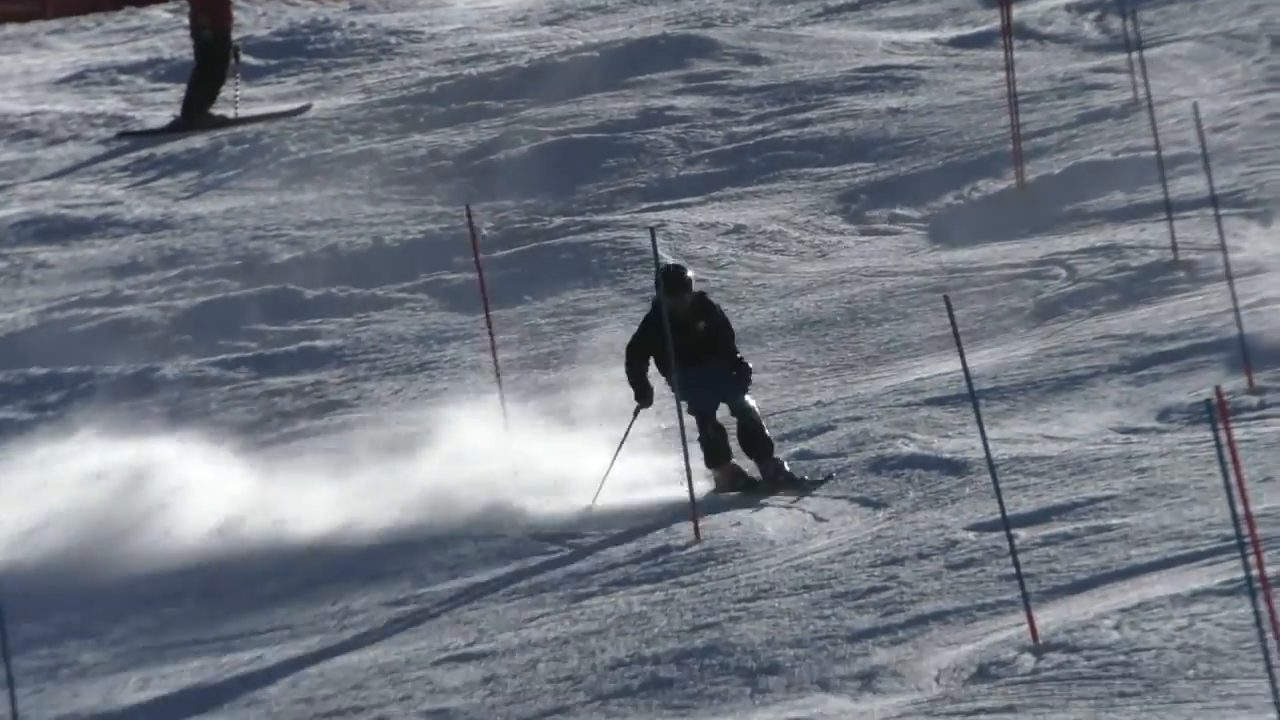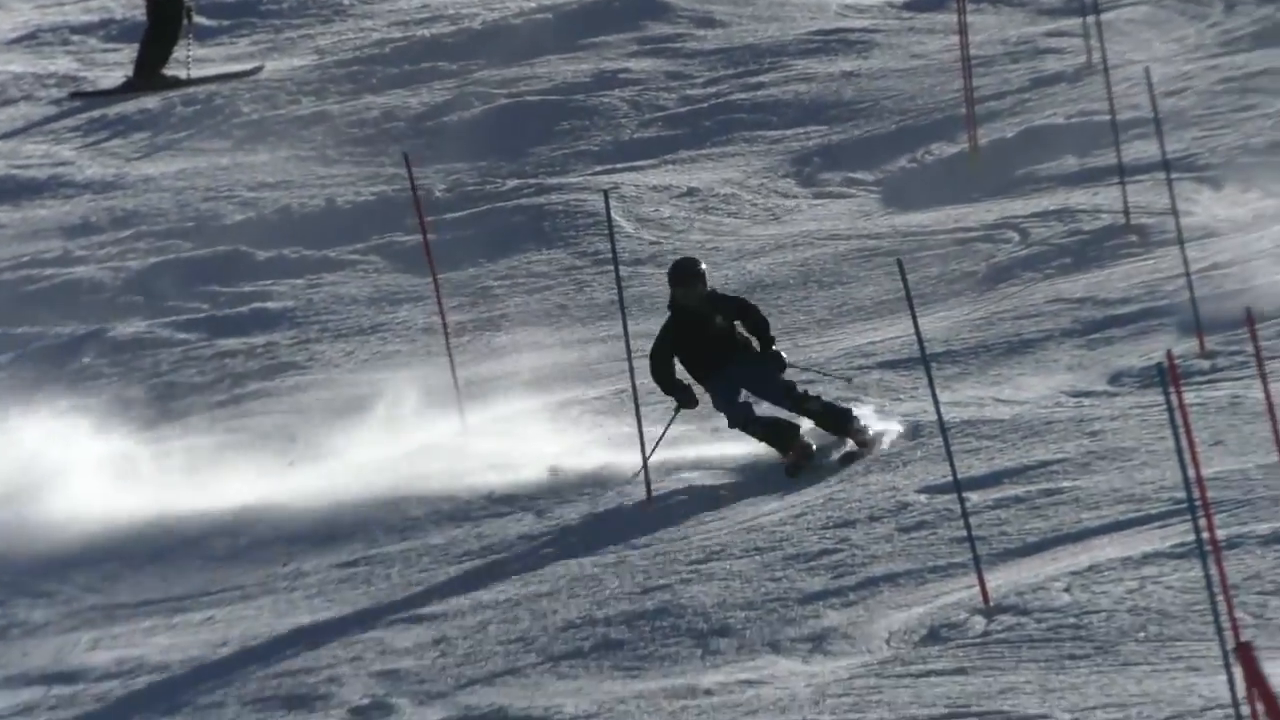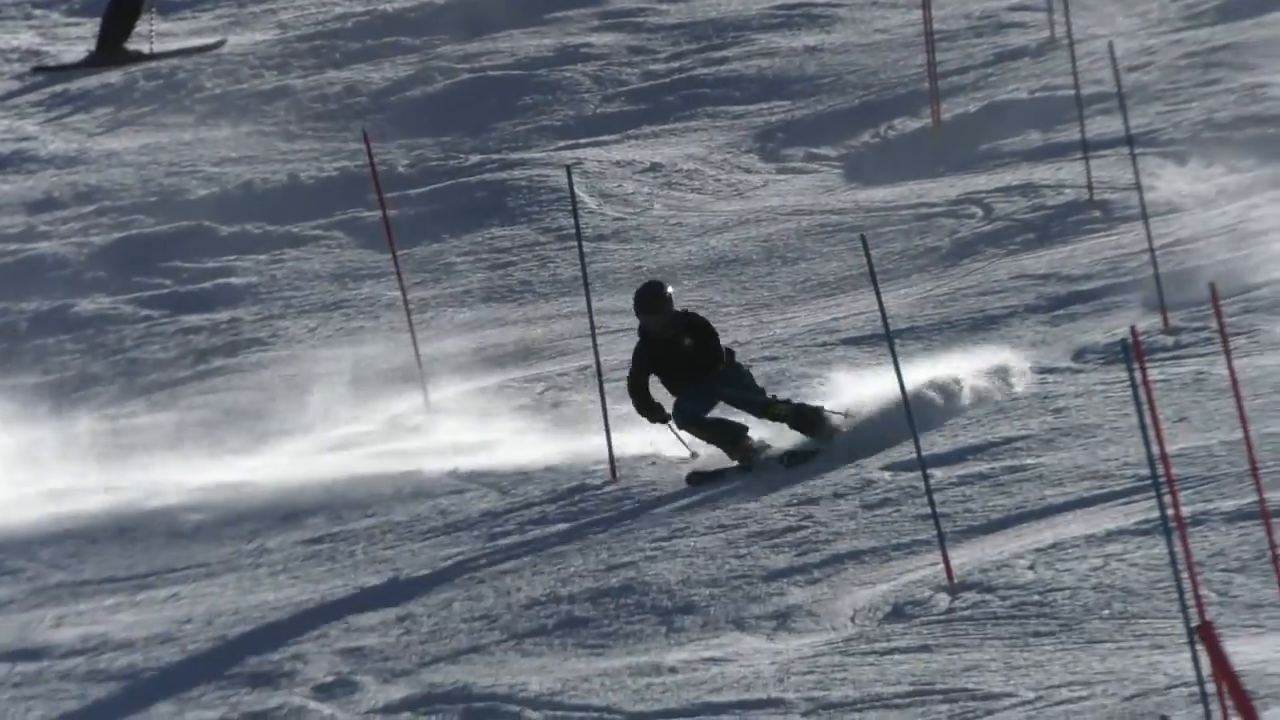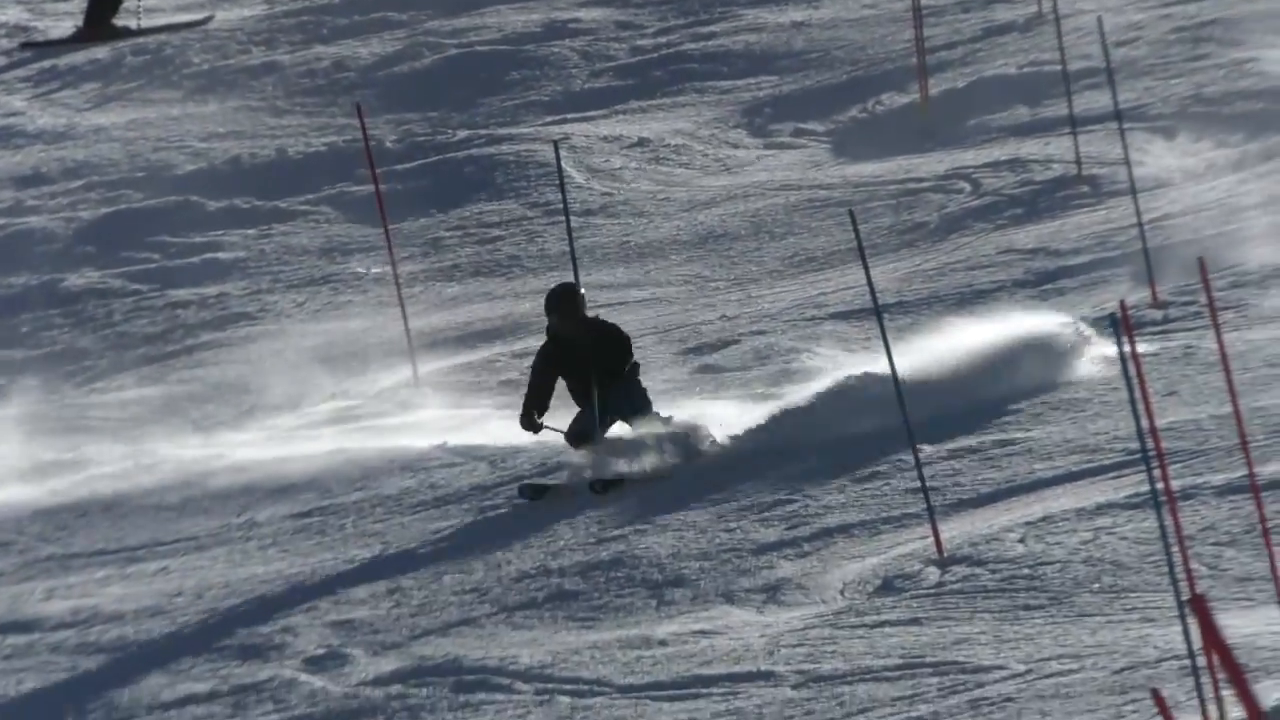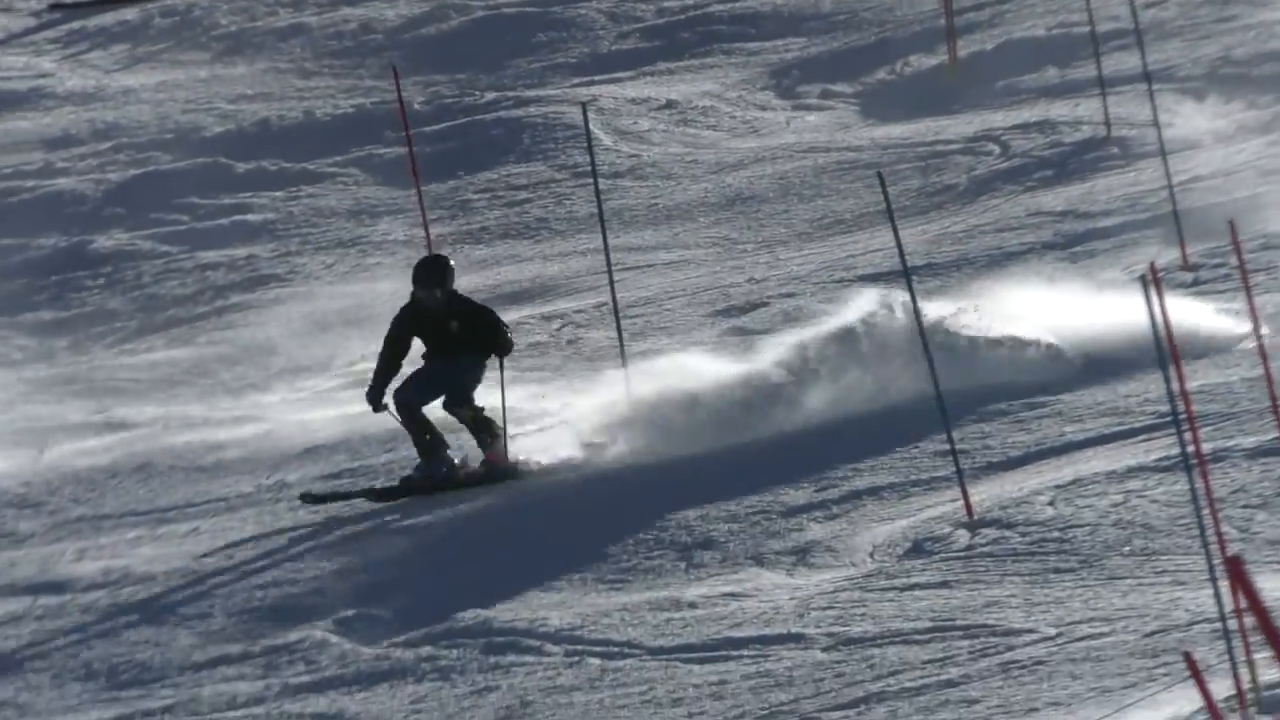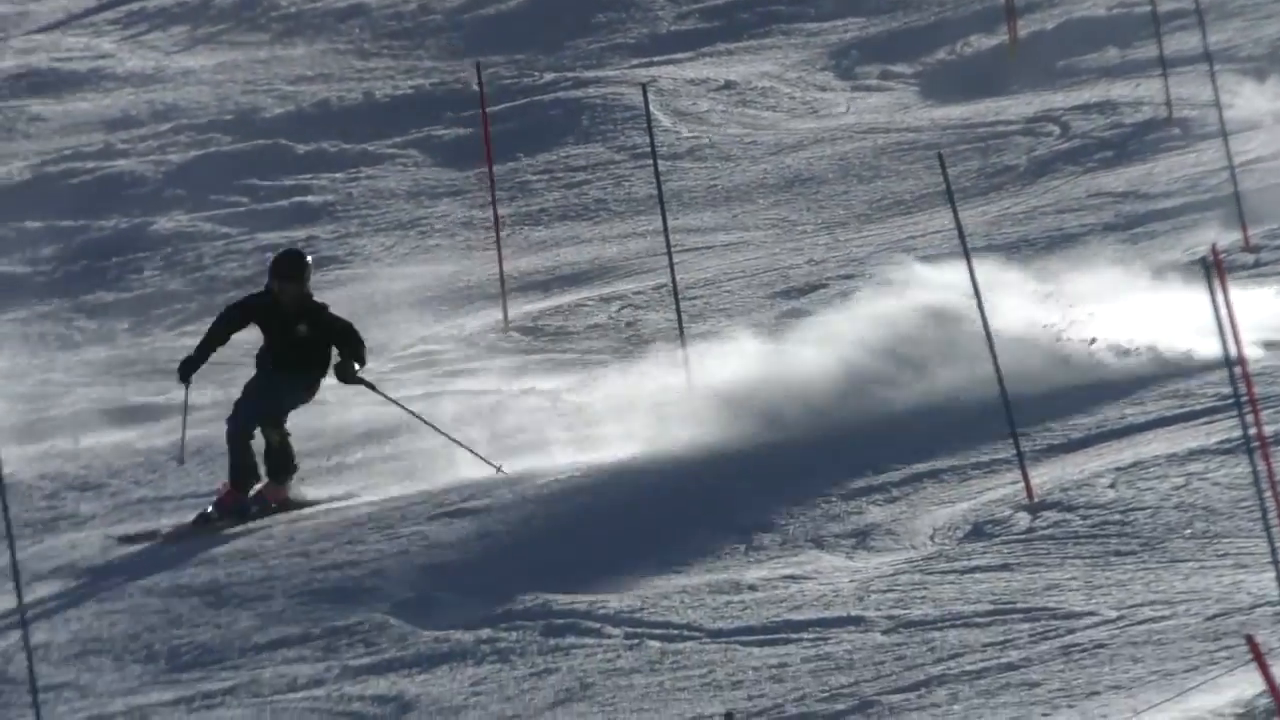
dt=0.2s
person 1, frame 1
left shoulder: (701, 305)
right shoulder: (653, 325)
left elbow: (722, 330)
right elbow: (635, 356)
left wrist: (736, 360)
right wrist: (641, 387)
left hip: (713, 365)
right hip: (684, 375)
left knee: (742, 406)
right knee: (706, 415)
left ankle: (773, 467)
right ankle: (726, 471)
person 1, frame 2
left shoulder: (717, 302)
right shoulder: (673, 330)
left elbow: (750, 314)
right elbow: (659, 366)
left wrist: (768, 348)
right wrist: (680, 392)
left hip: (741, 361)
right hip: (715, 379)
left knee: (790, 397)
right knee: (742, 417)
left ankle: (851, 426)
right ankle: (796, 443)
person 1, frame 3
left shoulder: (689, 323)
right shoulder: (645, 351)
left elbow: (715, 350)
right elbow: (636, 386)
left wrist: (705, 375)
right wrist: (651, 409)
left hip: (722, 374)
right hip: (693, 392)
left knee: (763, 406)
right knee: (684, 417)
left ankle: (820, 424)
right ankle: (744, 446)
person 1, frame 4
left shoulder: (600, 330)
right shoulder: (551, 352)
left elbow: (624, 351)
right elbow: (540, 386)
right wrist: (530, 413)
left hip: (624, 387)
right hip: (595, 401)
left knee: (644, 422)
right knee: (577, 436)
person 1, frame 5
left shoulder: (463, 308)
right shoulder: (412, 312)
left elbow: (495, 328)
right elbow: (393, 349)
left wrist: (501, 343)
right wrist: (377, 386)
left hip: (470, 361)
right hip: (440, 361)
left knee: (456, 403)
right knee: (403, 399)
left ankle: (495, 453)
right ankle: (437, 461)
person 1, frame 6
left shoulder: (317, 315)
right shoulder: (261, 304)
left elbow: (351, 342)
right elbow: (225, 323)
left wrist: (350, 365)
right wrist: (197, 357)
left hip: (302, 379)
right hip: (271, 373)
left knee: (270, 417)
right knee: (237, 425)
left ankle: (277, 489)
right ankle: (236, 491)
